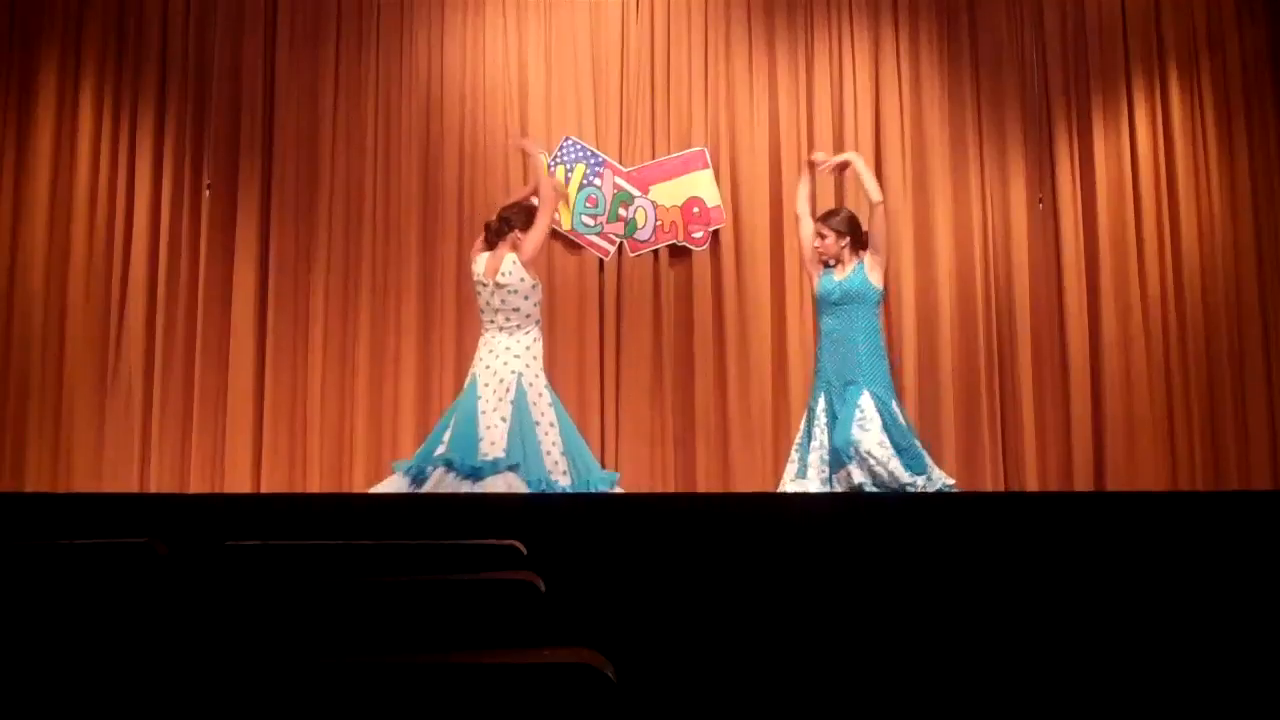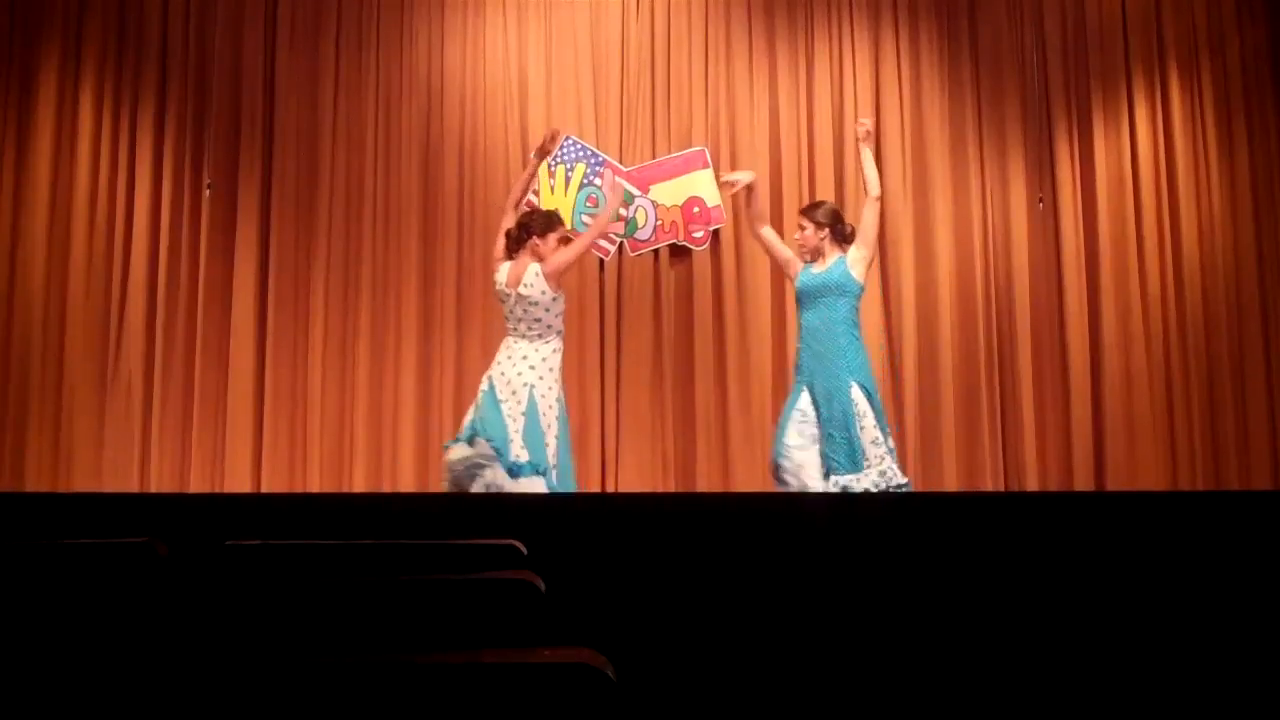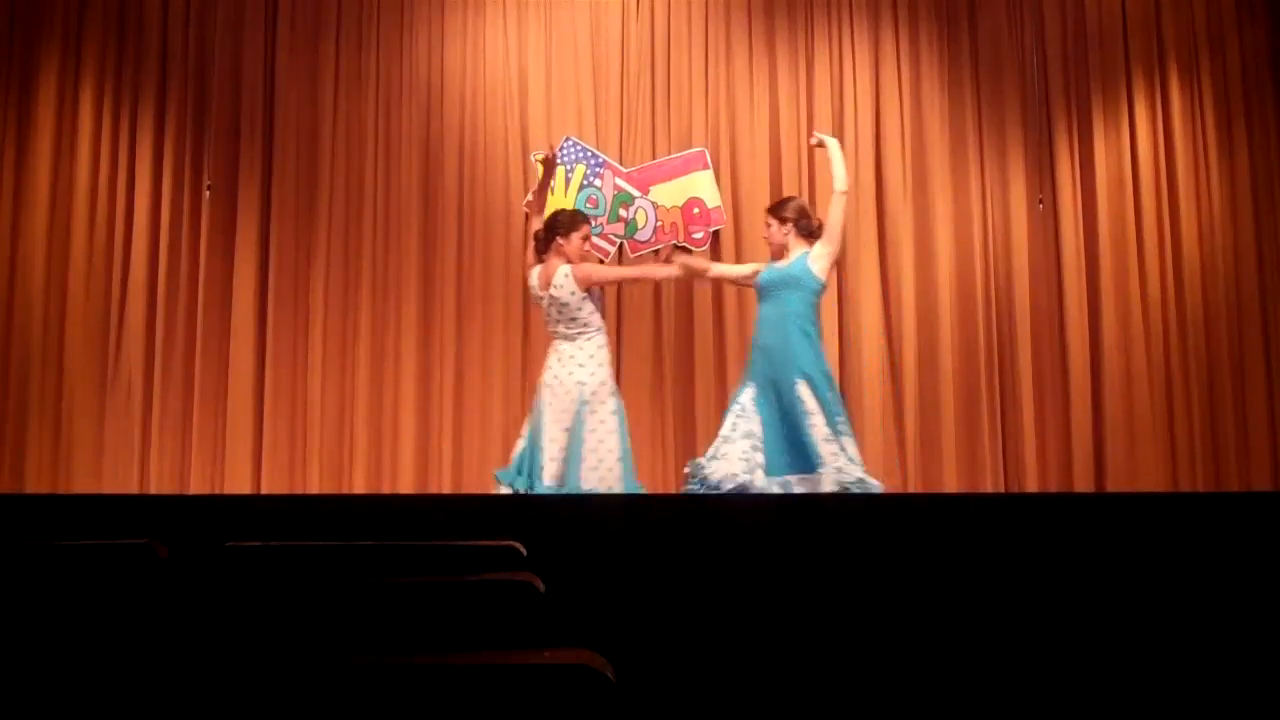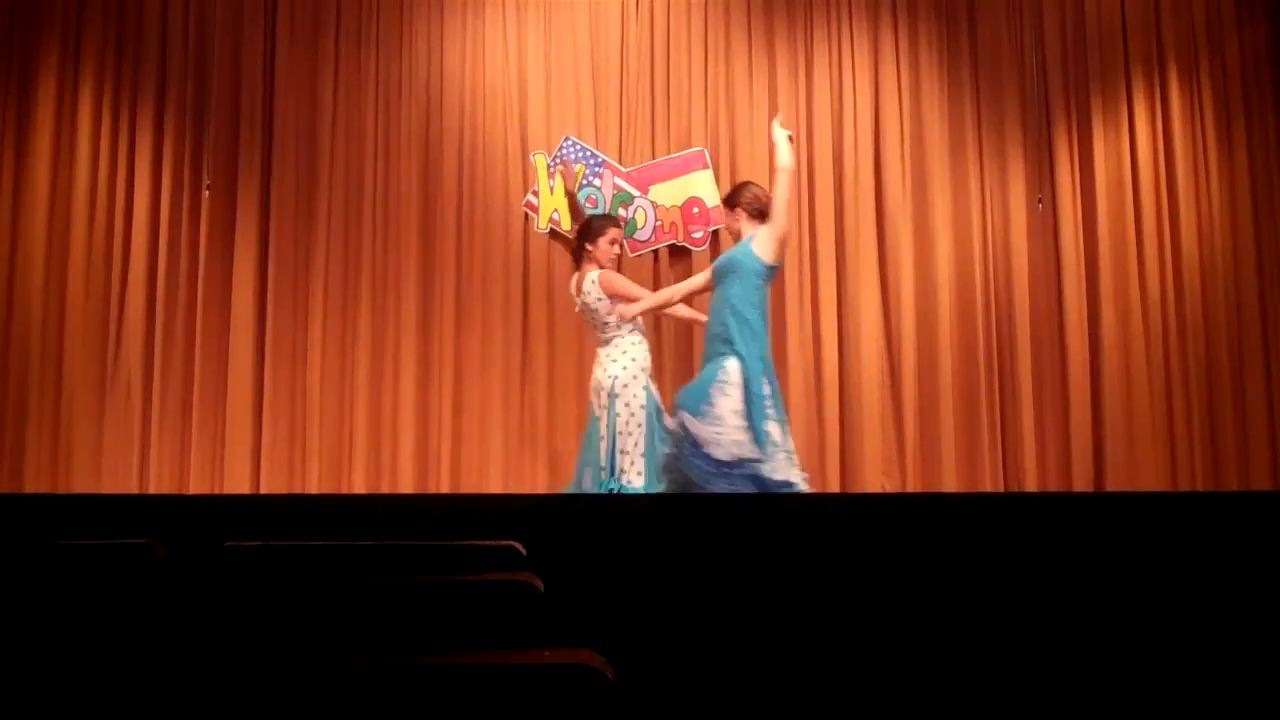
dt=0.3s
person 1, frame 1
left shoulder: (872, 268)
right shoulder: (820, 274)
left elbow: (877, 201)
right elbow: (802, 214)
left wrist: (855, 161)
right wrist: (809, 170)
left hip: (865, 376)
right hip: (830, 379)
left knee: (863, 444)
right knee: (823, 456)
person 1, frame 2
left shoulder: (855, 261)
right shoulder: (800, 271)
left elbow: (875, 196)
right elbow: (761, 230)
left wrist: (865, 147)
right wrist: (751, 189)
left hip: (847, 374)
right hip: (810, 377)
left knee: (860, 455)
right knee: (796, 452)
person 1, frame 3
left shoulder: (819, 257)
right shoulder: (765, 271)
left elbow: (841, 191)
right elbow: (713, 270)
left wrist: (830, 144)
right wrist: (684, 262)
left hip: (801, 370)
right hip: (762, 374)
left knee: (818, 453)
right knee: (738, 455)
person 1, frame 4
left shoulder: (770, 240)
right shoulder: (732, 257)
left elbow: (785, 171)
right elbow: (684, 289)
left wrist: (778, 135)
right wrist: (637, 307)
left hip: (746, 357)
right hip: (722, 358)
left knee: (722, 428)
right knee: (707, 434)
person 2, frame 1
left shoulder: (479, 260)
right shoulder: (519, 263)
left elbow: (510, 215)
right elbow: (551, 202)
left wrist: (537, 186)
right wrist: (536, 159)
left hip: (485, 368)
right hip: (520, 371)
left knee: (471, 444)
right knee: (539, 455)
person 2, frame 2
left shoulder: (500, 269)
right shoulder: (545, 274)
left elbow: (510, 210)
right elbow: (593, 232)
left wrist: (534, 163)
right wrist: (615, 195)
left hip: (503, 373)
right hip: (539, 381)
left knee: (496, 448)
right knee: (535, 465)
person 2, frame 3
left shoulder: (535, 273)
right shoulder: (577, 275)
left elbow: (536, 215)
right elbow: (638, 273)
left wrist: (546, 175)
right wrist: (682, 268)
left hip: (556, 374)
right hip: (589, 376)
left knee: (550, 457)
right knee: (591, 461)
person 2, frame 4
left shoulder: (579, 280)
right shoulder: (606, 280)
left elbow: (586, 226)
left wrist: (570, 194)
right wrist: (705, 319)
left hip: (612, 374)
right hip: (627, 376)
left knee: (617, 457)
right knee: (633, 460)
